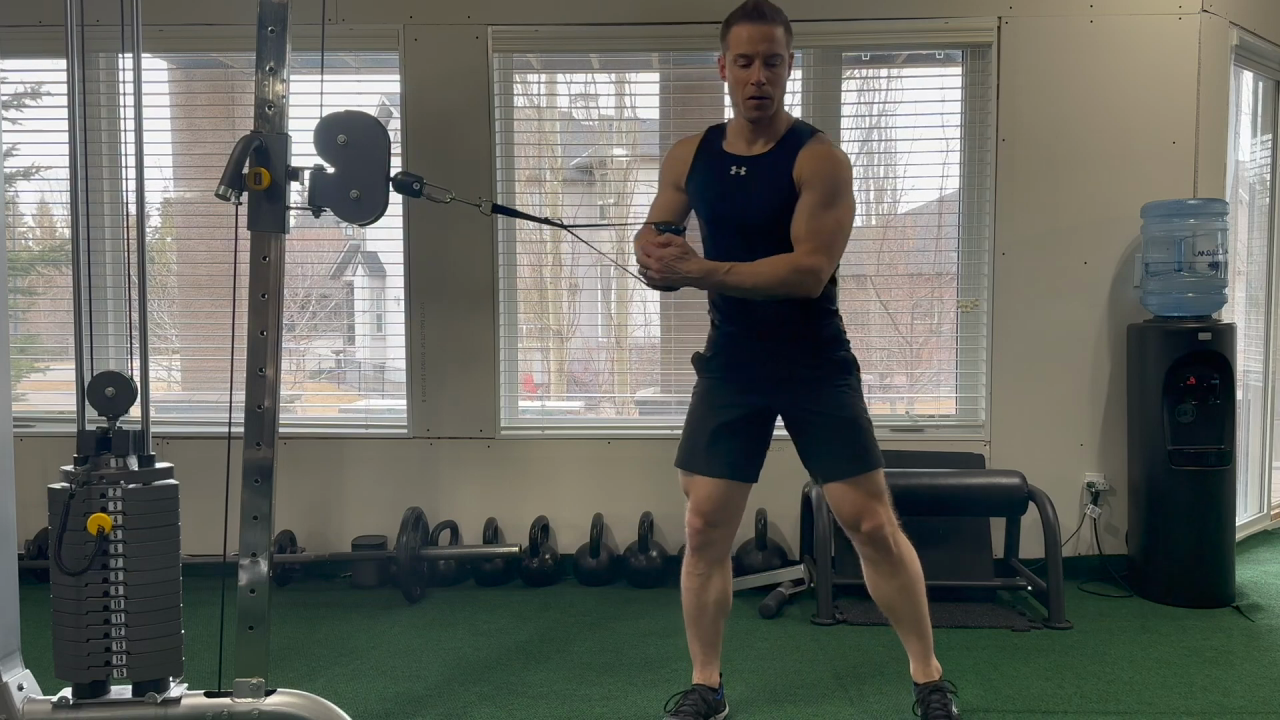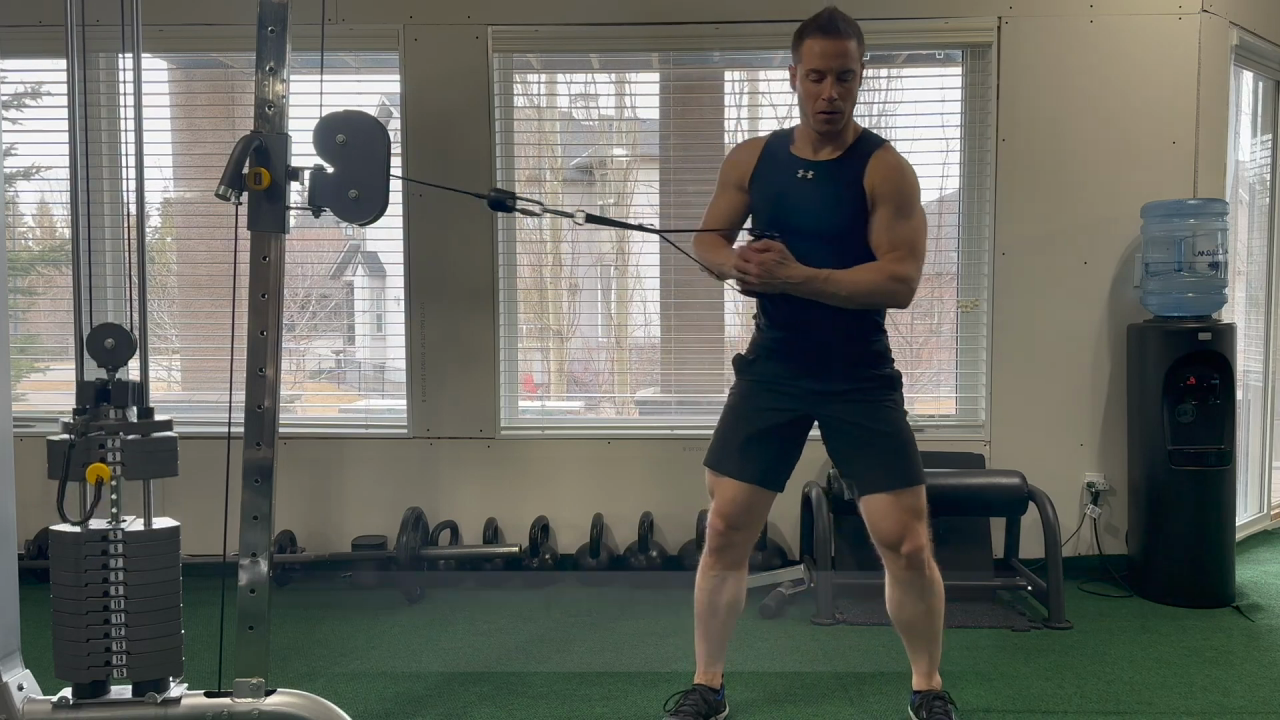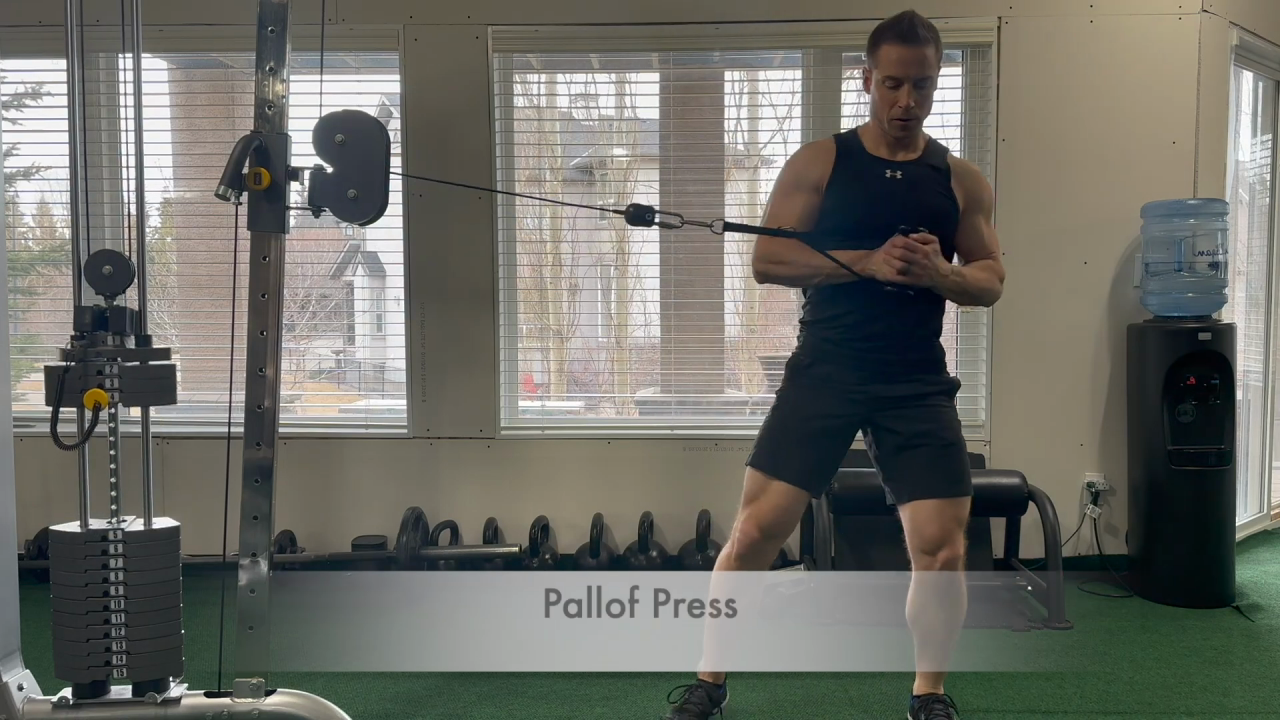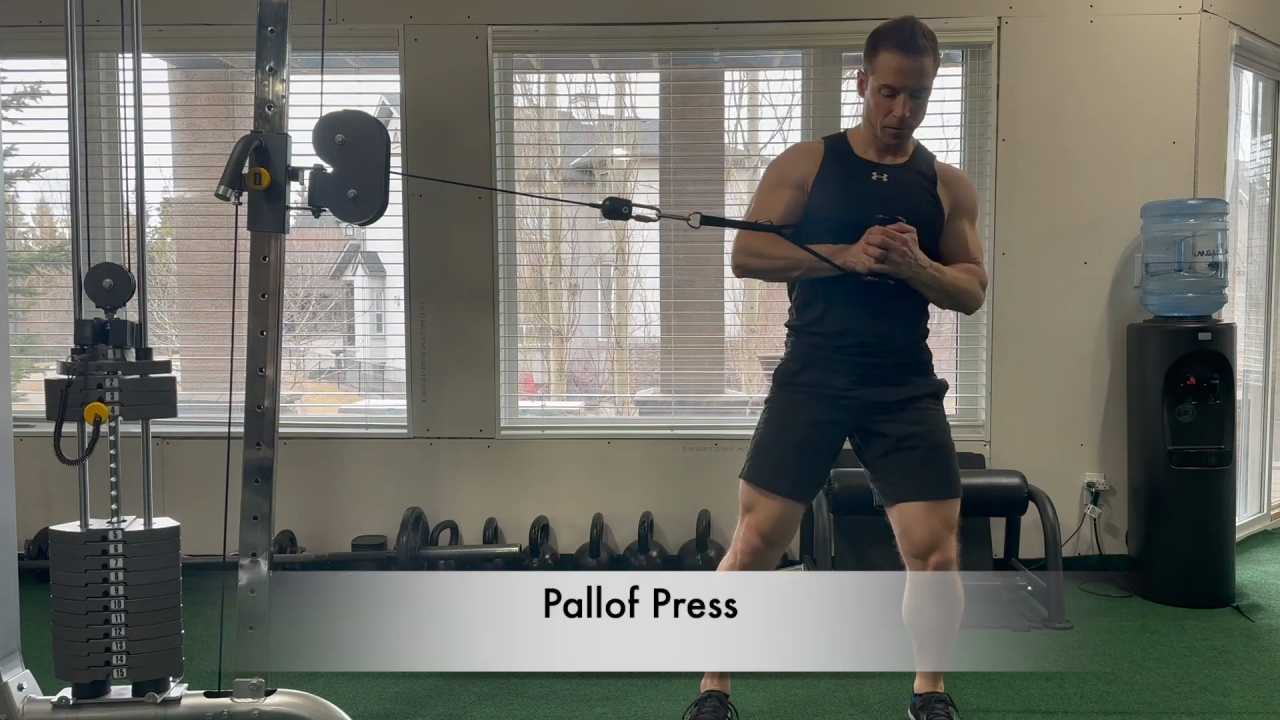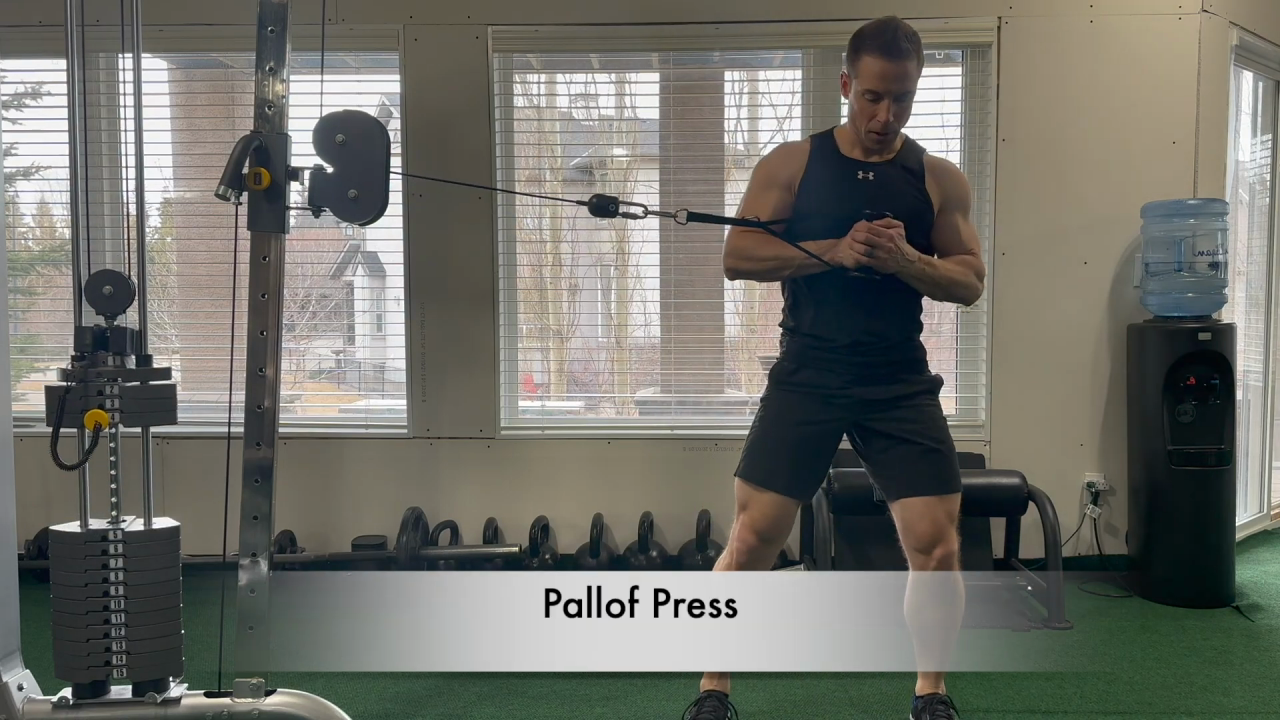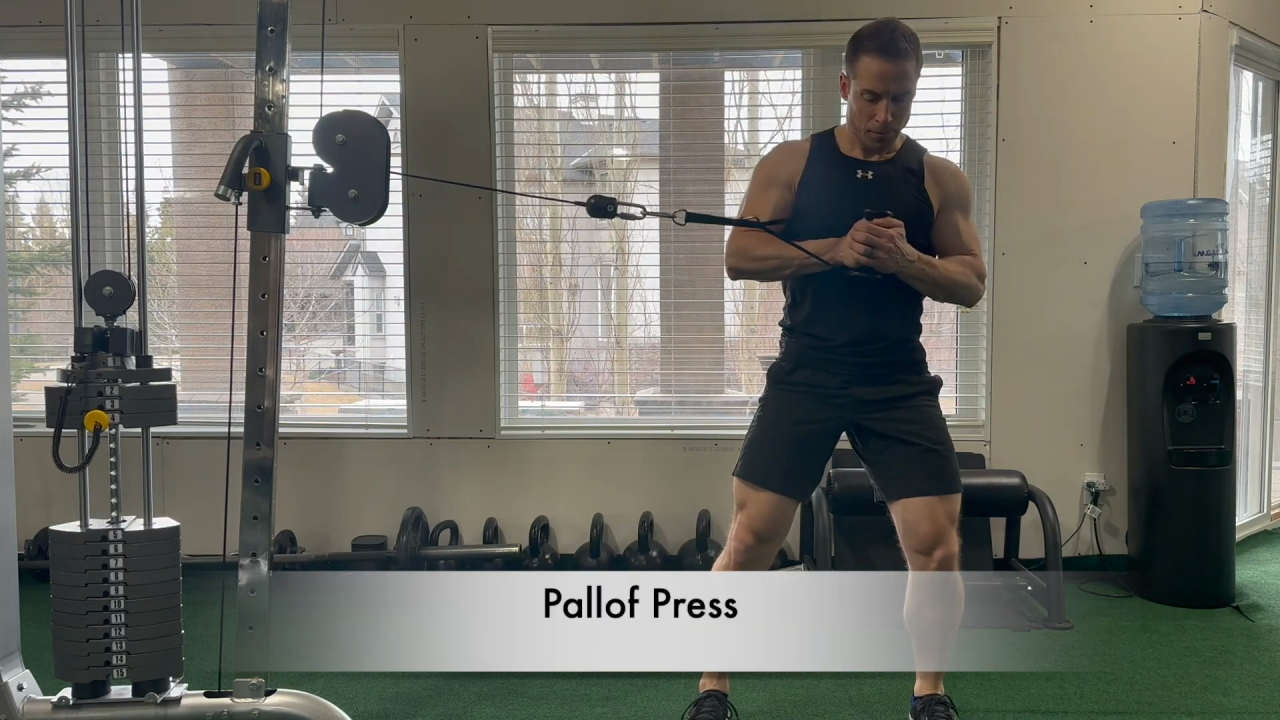
dt=0.3s
person 1, frame 1
left shoulder: (820, 158)
right shoulder: (690, 154)
left elbow: (808, 272)
right elbow: (654, 234)
left wrist: (700, 270)
right wrist: (653, 255)
left hip: (815, 367)
right hip: (731, 365)
left knee: (873, 527)
right knee: (704, 530)
person 1, frame 2
left shoulder: (886, 170)
right shoulder: (752, 158)
left elbow: (899, 282)
right elbow: (709, 239)
left wrist: (797, 274)
right wrist: (733, 263)
left hip: (859, 379)
right hip: (772, 371)
left knee: (906, 545)
right knee: (725, 532)
person 1, frame 3
left shoulder: (961, 180)
right shoulder: (819, 161)
left elbow: (991, 282)
right elbow: (766, 260)
left wrist: (939, 271)
right wrist: (868, 262)
left hip: (917, 384)
right hip: (824, 373)
left knee: (943, 553)
right knee: (755, 532)
person 1, frame 4
left shoulder: (948, 185)
right shoulder: (806, 163)
left elbow: (972, 290)
right elbow: (746, 254)
left wrist: (914, 265)
right wrist: (848, 254)
left hip: (905, 388)
right hip: (812, 380)
left knee: (935, 556)
right knee: (754, 543)
person 1, frame 5
left shoulder: (939, 179)
right shoulder: (792, 163)
left elbow: (971, 281)
right elbow: (737, 257)
left wrist: (903, 258)
right wrist: (834, 250)
left hip: (900, 384)
right hip: (806, 377)
left knee: (937, 549)
right knee: (750, 542)
person 1, frame 6
left shoulder: (940, 178)
right shoulder: (792, 162)
left elbow: (971, 283)
right elbow: (740, 255)
left wrist: (902, 258)
right wrist: (835, 249)
left hip: (899, 383)
right hip: (805, 376)
left knee: (937, 550)
right knee: (748, 541)
